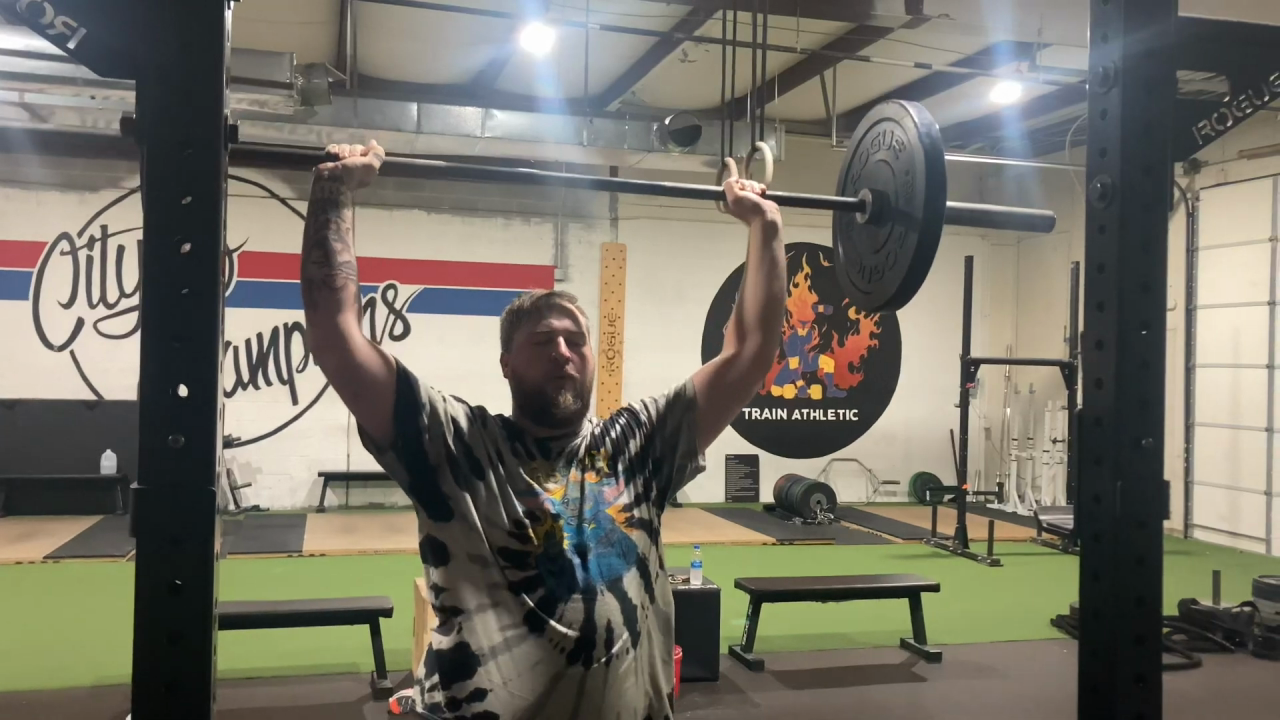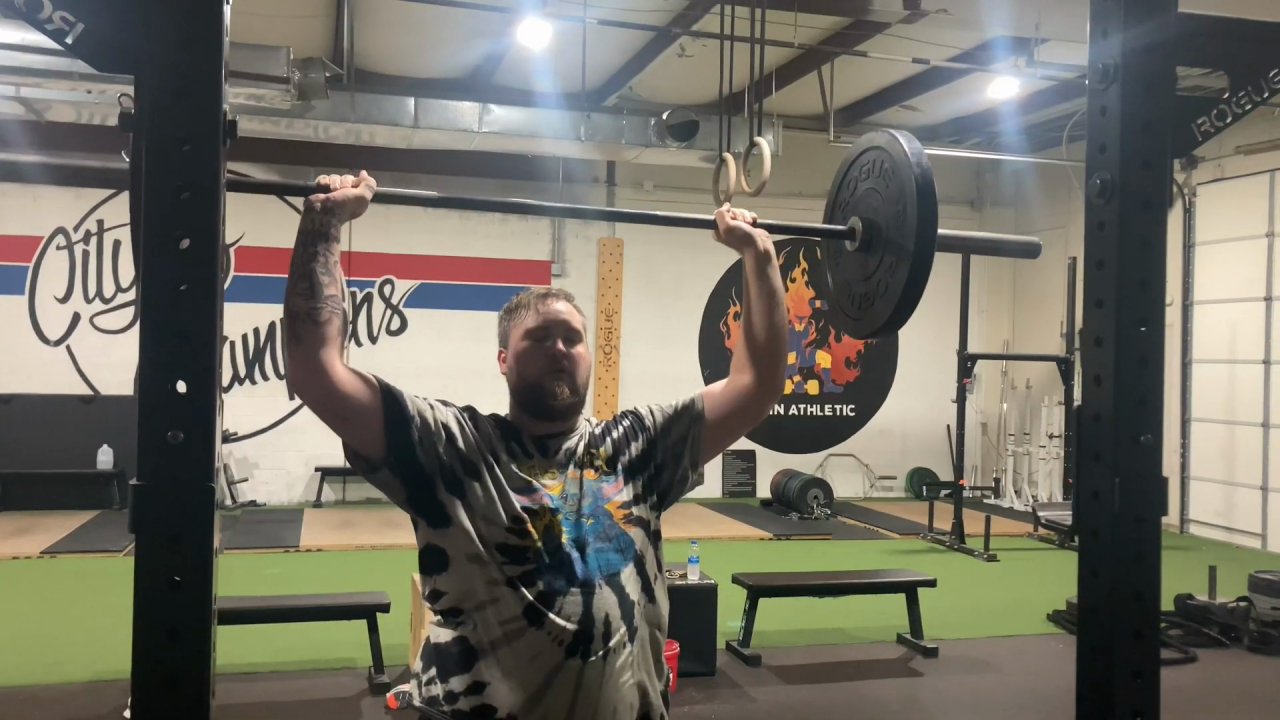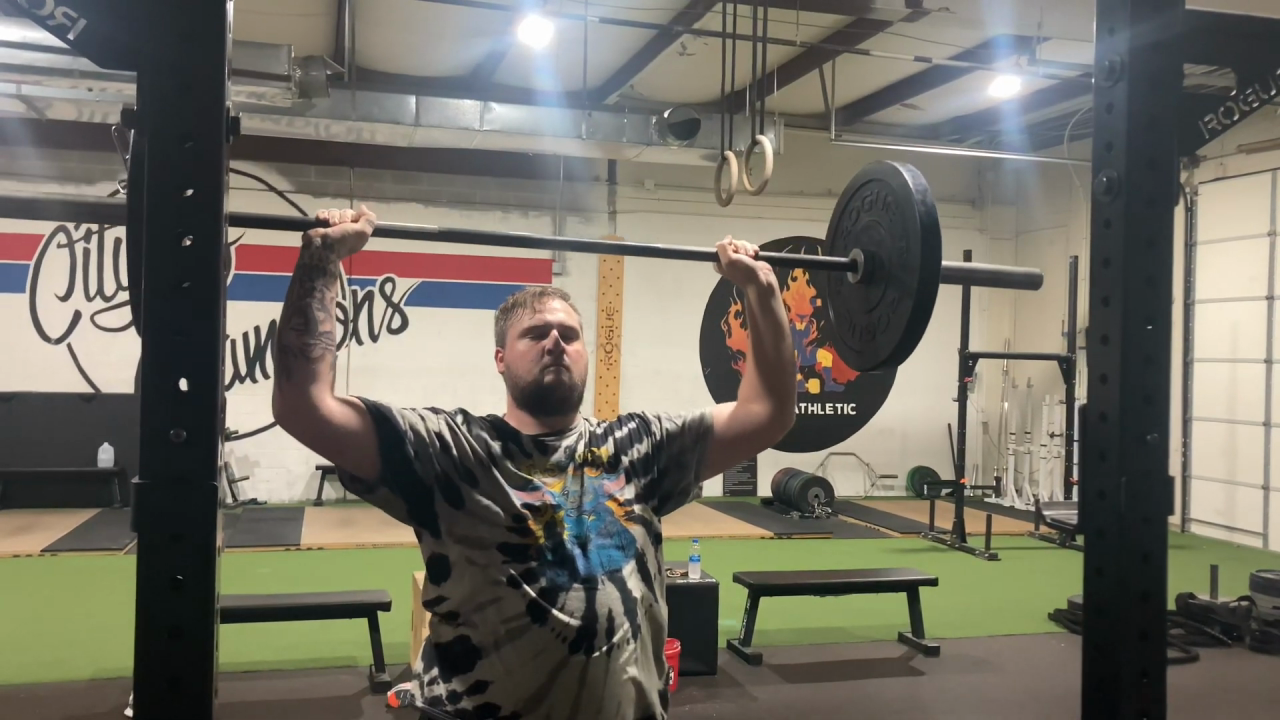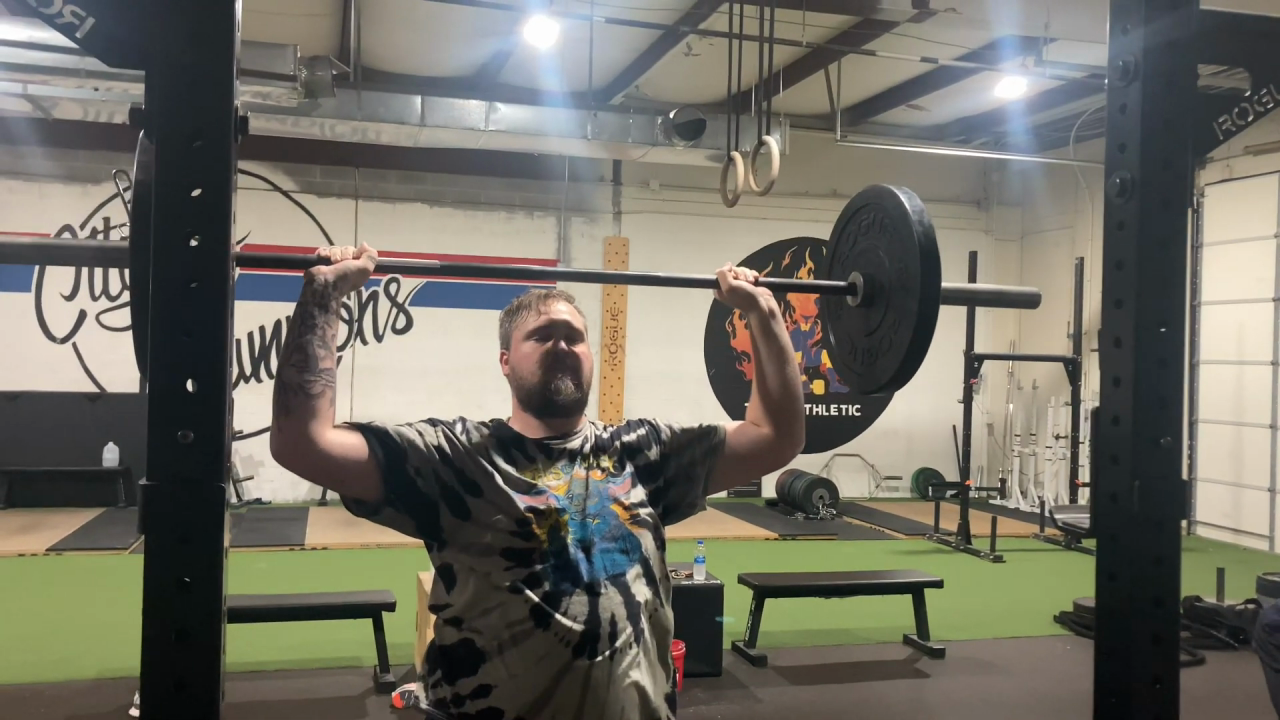
dt=0.7s
person 1, frame 1
left shoulder: (637, 445)
right shoulder: (456, 448)
left elbow: (749, 355)
right elbow: (334, 337)
left wrist: (764, 228)
right wrist: (335, 190)
person 1, frame 2
left shoulder: (635, 446)
right shoulder: (453, 448)
left elbow: (758, 384)
right elbow: (314, 371)
left wrist: (758, 255)
right wrist: (323, 222)
person 1, frame 3
left shoulder: (637, 447)
right shoulder: (449, 450)
left elbow: (767, 413)
right elbow: (303, 406)
left wrist: (760, 287)
right wrist: (321, 257)
person 1, frame 4
left shoulder: (644, 451)
right shoulder: (454, 456)
left elbow: (778, 437)
right elbow: (302, 442)
left wrist: (761, 311)
right wrist: (322, 296)
